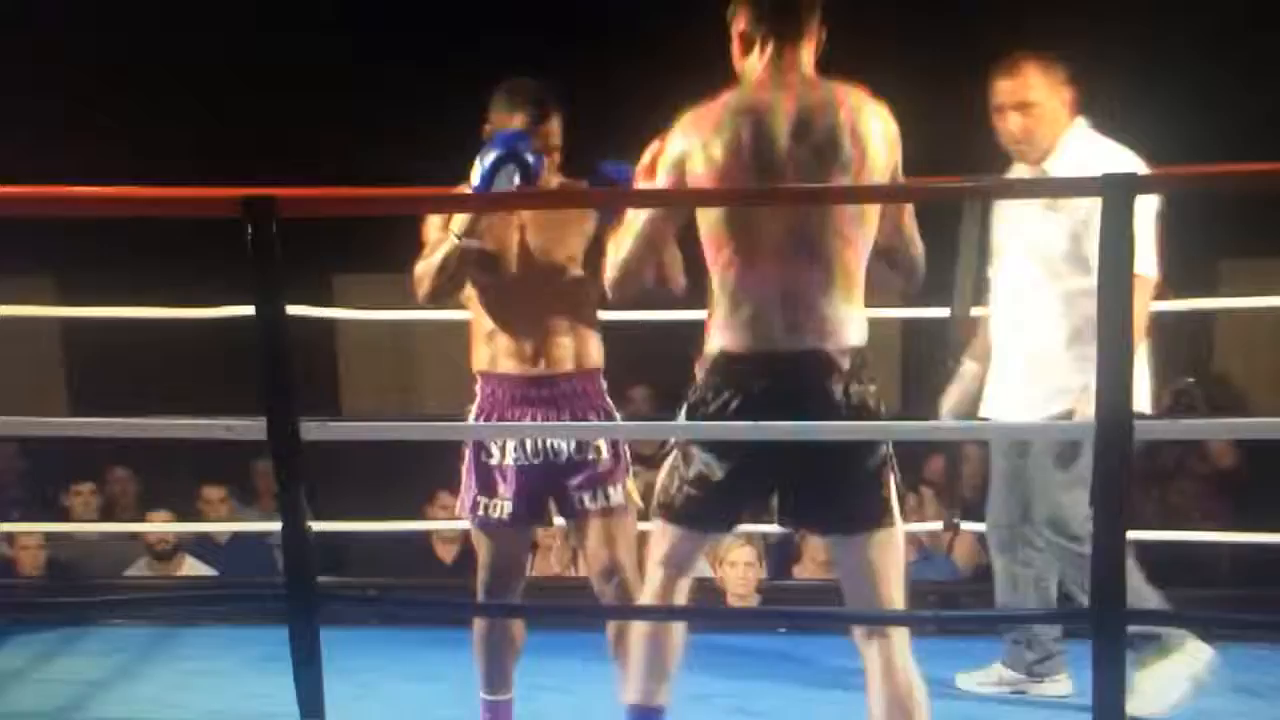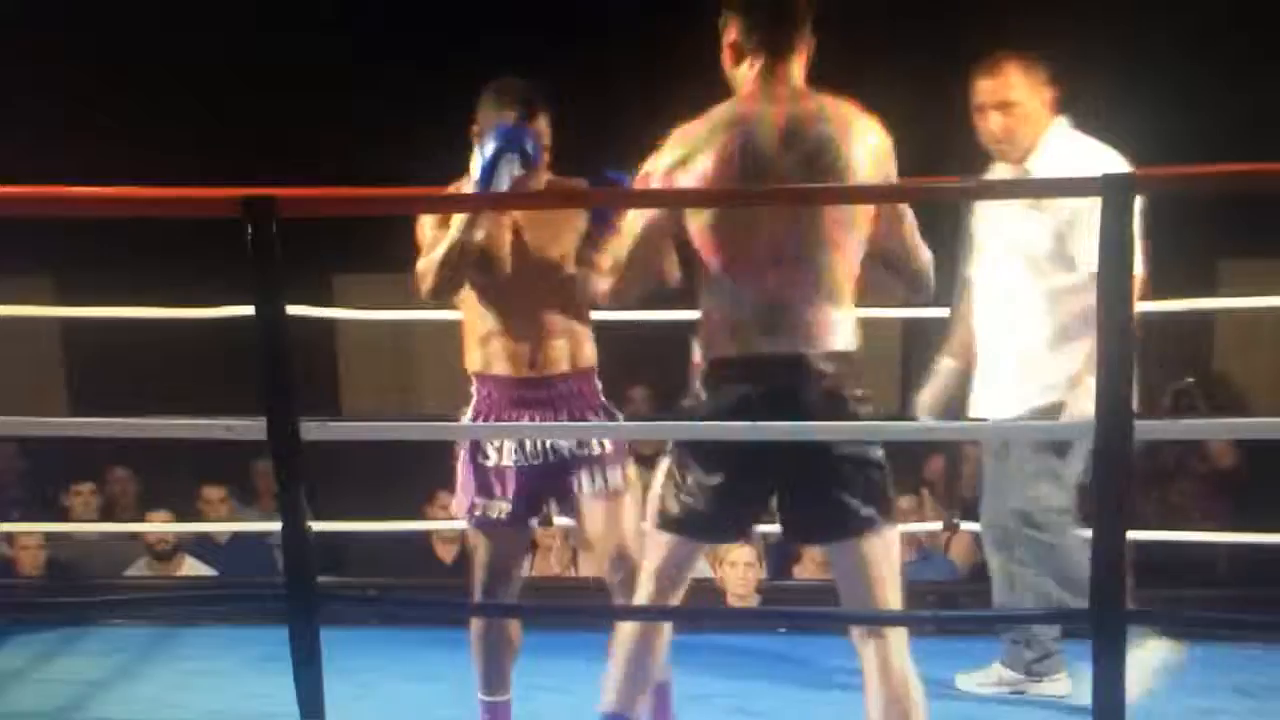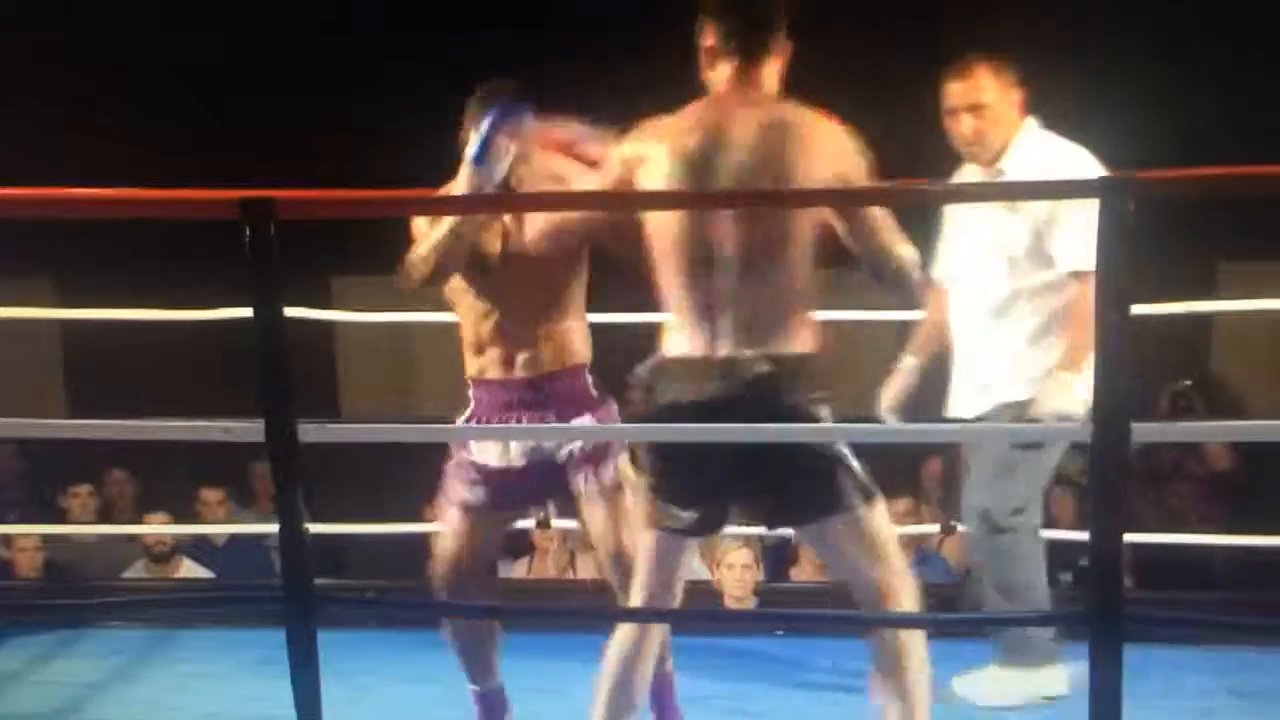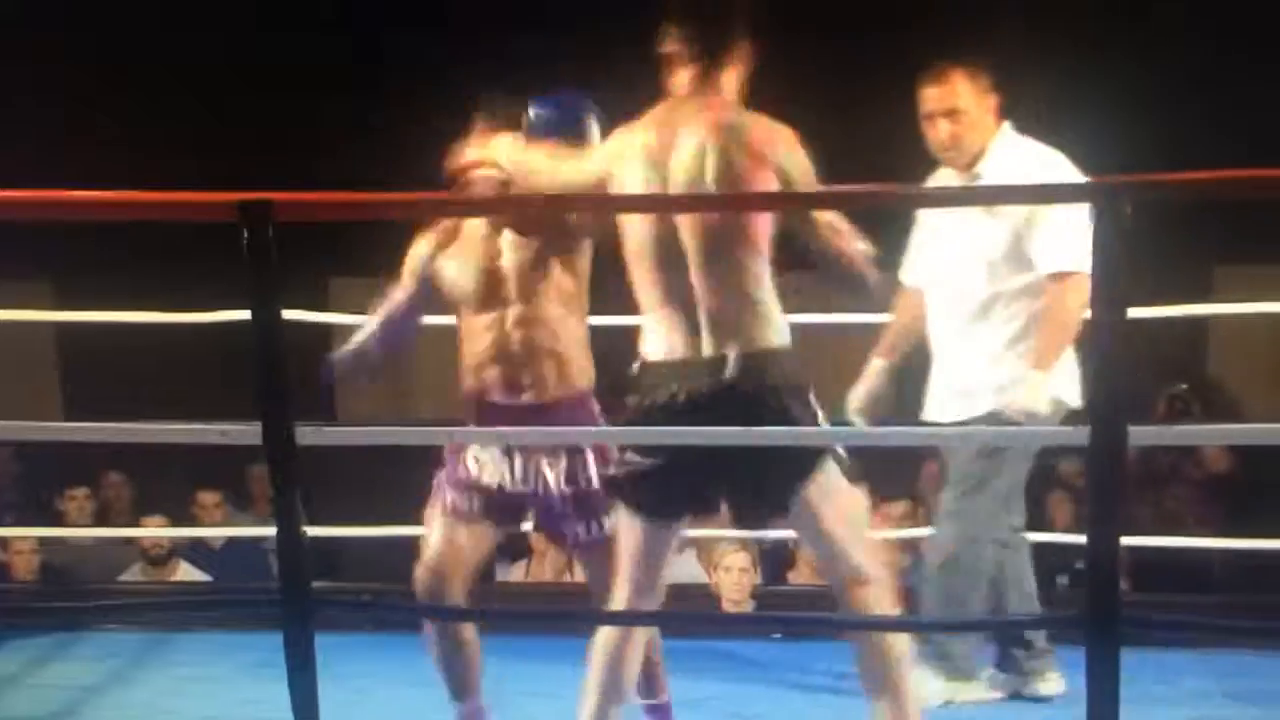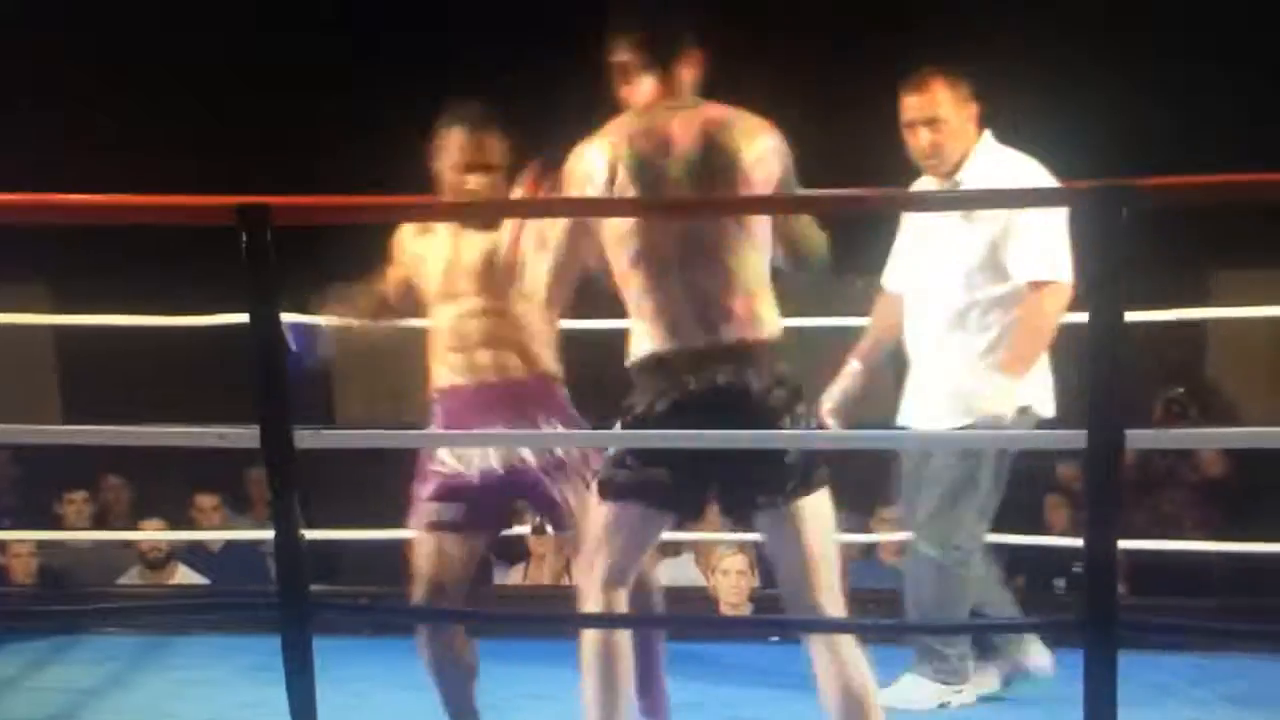
dt=0.1s
person 1, frame 1
left shoulder: (694, 135)
right shoulder: (870, 120)
left elbow: (618, 277)
right elbow: (910, 263)
left wrist: (643, 192)
left hip: (735, 388)
right hip: (835, 388)
left knee: (665, 575)
right knee: (883, 629)
person 1, frame 2
left shoulder: (687, 148)
right shoulder: (864, 134)
left elbow: (611, 283)
right elbow: (919, 274)
left wrist: (643, 203)
left hip: (727, 397)
right hip: (823, 395)
left knee: (657, 590)
right knee: (880, 629)
person 1, frame 3
left shoulder: (651, 143)
right shoulder: (822, 139)
left elbow: (561, 226)
right elbow: (907, 269)
left hip: (683, 393)
right hip: (777, 393)
left knee: (648, 604)
right knee: (888, 595)
person 1, frame 4
left shoulder: (622, 148)
right shoulder: (766, 140)
left elbow: (546, 174)
right elbow: (854, 257)
left wrist: (502, 147)
left hip: (664, 390)
right hip: (759, 384)
left knee: (632, 601)
right knee: (866, 585)
person 1, frame 5
left shoulder: (595, 159)
right shoulder: (757, 138)
right elbow: (812, 253)
left hip: (667, 392)
right hip: (758, 380)
left knee: (602, 590)
right knee: (821, 608)
person 2, frame 1
left shoulder: (1109, 173)
right shoulder: (1015, 184)
left elbow: (1137, 283)
left wrist: (1106, 380)
right wrist: (972, 370)
left hip: (1075, 396)
right hip: (1016, 392)
left knee: (1069, 527)
right knee: (1013, 529)
left ankle: (1162, 648)
right ankle: (1031, 661)
person 2, frame 2
left shoulder: (1090, 171)
right shoulder: (996, 182)
left wrist: (1095, 380)
right wrist: (948, 366)
left hip: (1059, 391)
right hip: (1002, 390)
left knee: (1034, 513)
right knee: (1003, 526)
left ankle: (1121, 640)
right ankle: (1031, 662)
person 2, frame 3
left shoulder: (1063, 170)
right shoulder: (966, 184)
left elbow: (1092, 279)
right elbow: (947, 287)
left wrist: (1069, 372)
right wrist: (909, 364)
left hip: (1038, 386)
right hip: (981, 386)
left knee: (994, 510)
right knee: (1004, 517)
left ankle: (1030, 656)
right ankle: (1028, 656)
person 2, frame 4
left shoulder: (1040, 173)
right shoulder: (938, 189)
left elbow: (1074, 279)
right elbow: (916, 290)
left wrist: (1042, 371)
right wrist: (878, 367)
left hip: (1014, 389)
right hip: (958, 390)
left knee: (966, 526)
right knee: (991, 526)
left ankle: (950, 665)
right ankle: (1029, 662)
person 2, frame 5
left shoulder: (1020, 184)
right shoulder: (921, 196)
left elbow: (1050, 289)
right elbow: (898, 296)
left wrist: (1010, 378)
right wrist: (853, 371)
left hip: (986, 402)
right hip: (931, 397)
left knee: (943, 535)
right knee: (937, 532)
left ankle: (944, 669)
right ankle: (1008, 642)
person 3, frame 1
left shoulder: (587, 202)
right shoulder: (452, 210)
right elbow: (430, 289)
right wrist: (476, 209)
left hip: (583, 401)
right hip: (503, 408)
left knee: (616, 578)
right knee: (499, 581)
person 3, frame 2
left shoulder: (577, 198)
right shoulder: (446, 208)
right elbow: (434, 286)
right wrist: (476, 203)
left hip: (578, 400)
right hip: (499, 408)
left knee: (624, 561)
right knee: (495, 581)
person 3, frame 3
left shoulder: (565, 192)
right shoulder: (442, 213)
right elbow: (421, 276)
right wrist: (470, 187)
left hip: (575, 401)
right hip: (496, 409)
left knee: (623, 559)
right knee: (456, 575)
person 3, frame 4
left shoulder: (562, 219)
right shoulder: (442, 239)
right elbow: (398, 308)
right wrist: (365, 345)
left hip: (568, 426)
right hip: (489, 431)
right knee: (436, 586)
person 3, frame 5
left shoulder: (533, 219)
right shoulder: (414, 241)
right elbow: (378, 300)
left hip: (534, 410)
right hip: (456, 427)
right knee: (434, 600)
